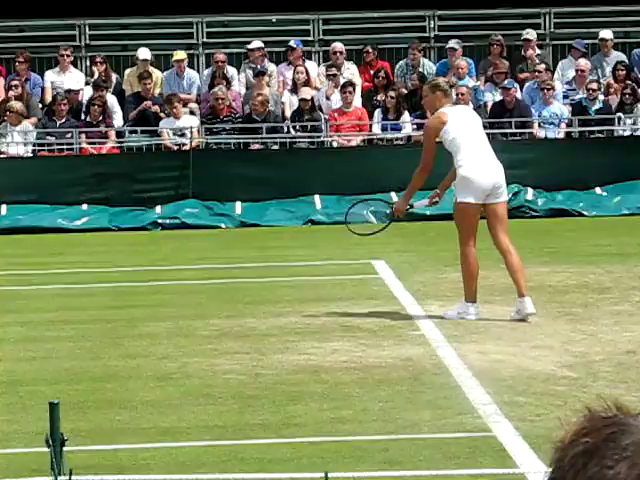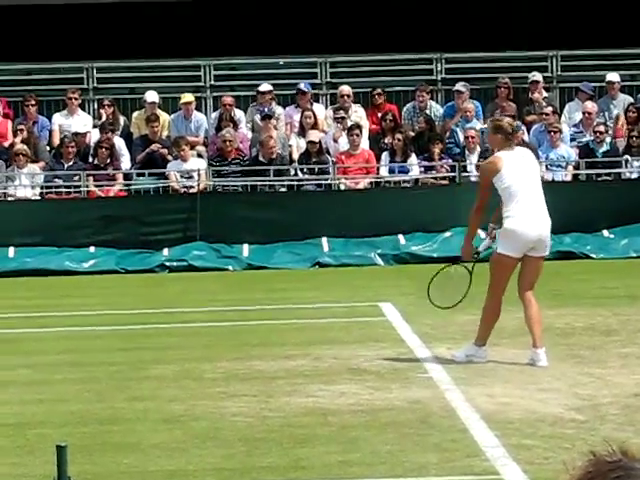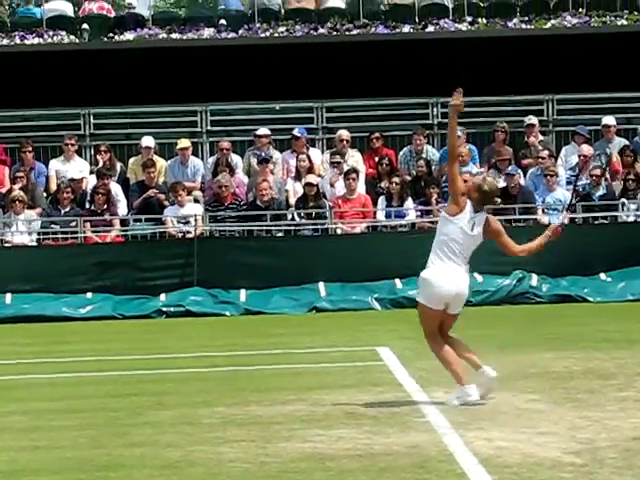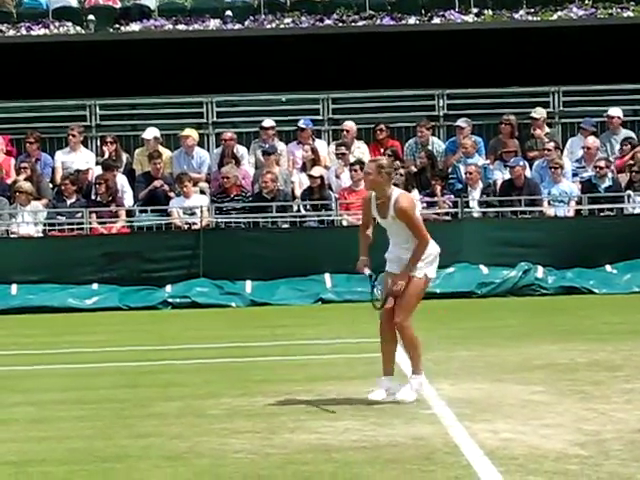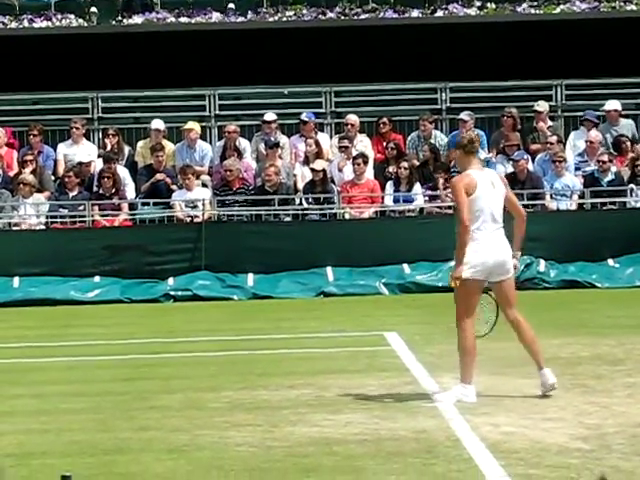
dt=1s
person 1, frame 1
left shoulder: (435, 120)
right shoulder: (468, 111)
left elbow: (425, 167)
left wrist: (405, 198)
right wrist: (440, 190)
left hip: (473, 178)
right hip: (496, 173)
left knee: (467, 244)
right knee: (503, 241)
left ankle: (470, 305)
right ankle: (524, 300)
person 1, frame 2
left shoulder: (491, 164)
right shoulder: (527, 154)
left elbow: (479, 208)
left wrist: (468, 240)
right wrist: (495, 223)
left hip: (517, 229)
right hip: (542, 228)
left knee: (495, 292)
right knee: (527, 292)
left ankle: (478, 347)
right ankle: (538, 350)
person 1, frame 3
left shoulder: (460, 200)
right shoulder: (491, 222)
left elbow: (452, 161)
right elbow: (518, 251)
left wrist: (453, 116)
right wrist: (548, 235)
left hip: (434, 282)
right hip: (460, 284)
left knee: (433, 338)
right knee: (443, 336)
left ankle: (467, 388)
right ankle: (482, 372)
person 1, frame 4
left shoulder: (403, 202)
right shoulder: (370, 200)
left elbow: (423, 240)
right elbow: (365, 229)
left wrist: (406, 274)
right wrist: (363, 257)
left hip: (420, 261)
right hip: (396, 258)
left knee: (400, 321)
right knee: (385, 319)
left ankle: (417, 377)
right ankle: (388, 381)
person 1, frame 5
left shoulder: (461, 181)
right shoulder: (498, 178)
left elbow: (465, 223)
right elbow: (520, 215)
left wrist: (458, 264)
right wrist: (515, 250)
left hip: (476, 254)
right hip: (501, 251)
left knee: (465, 320)
right knee: (513, 316)
left ankle: (466, 386)
right ankle: (545, 373)
